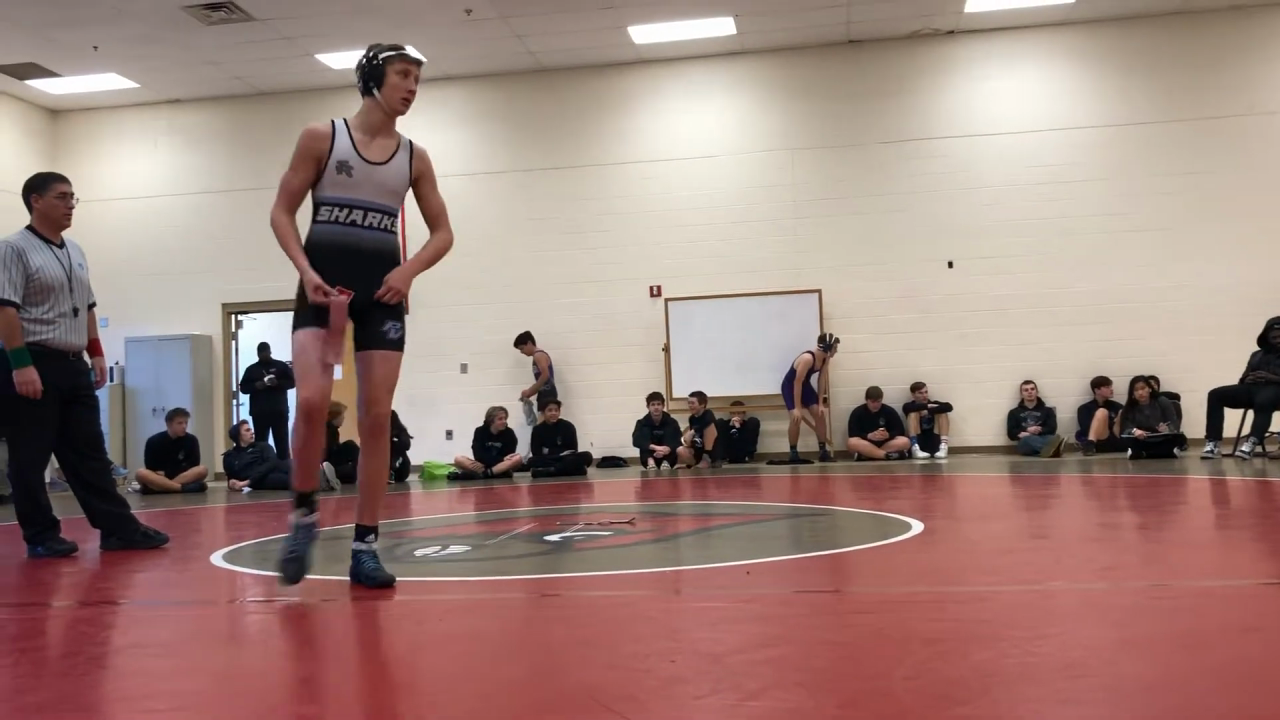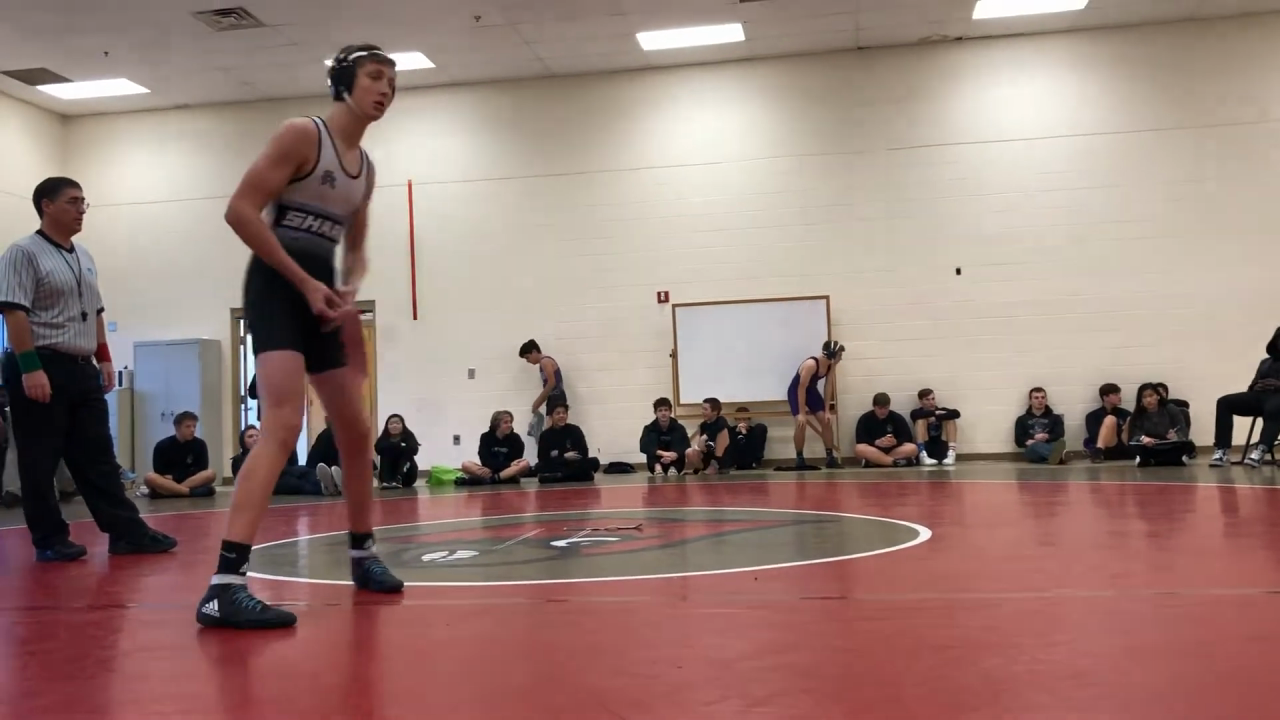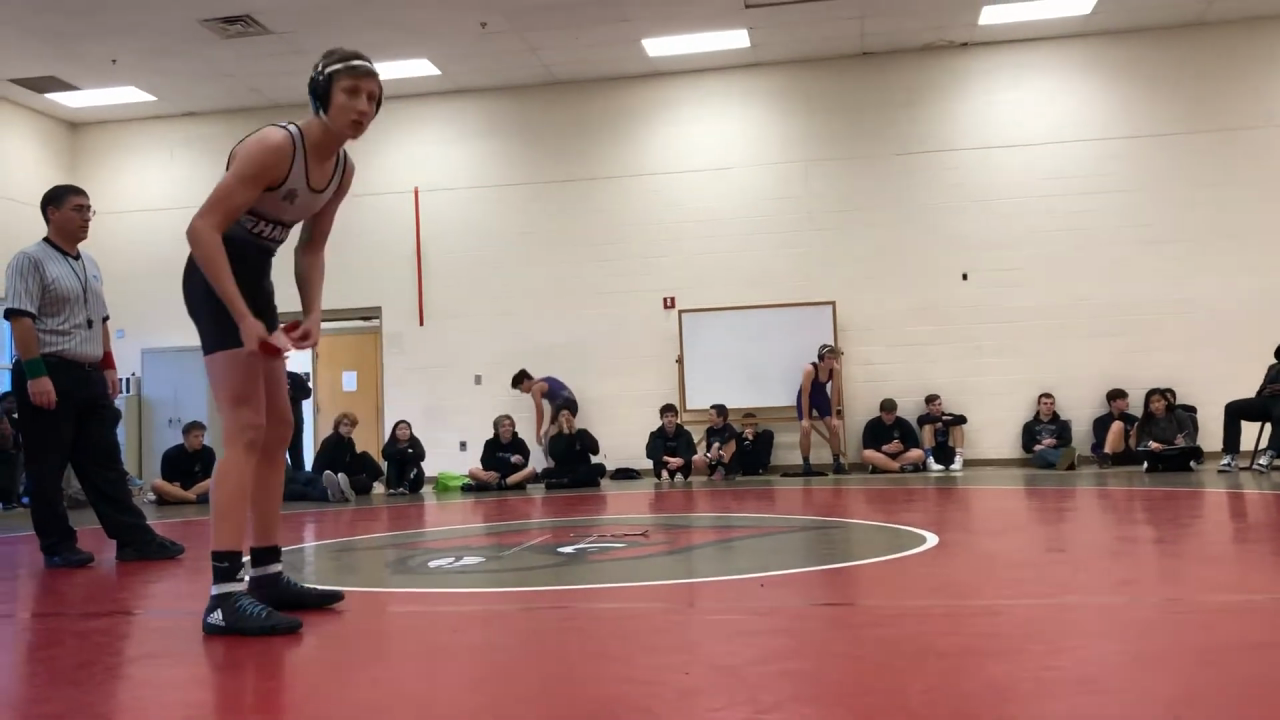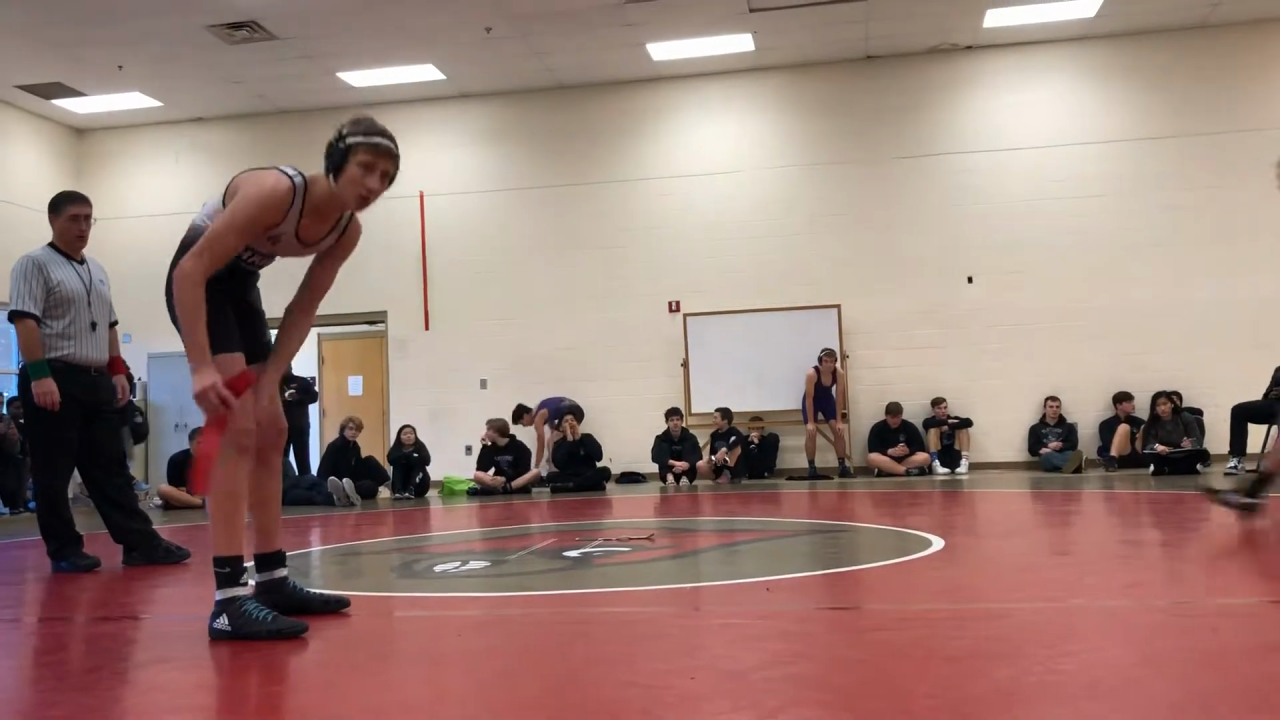
dt=0.4s
person 1, frame 1
left shoulder: (415, 157)
right shoulder: (320, 137)
left elbow: (442, 233)
right elbow: (282, 212)
left wrist: (408, 271)
right wrist: (305, 270)
left hip: (383, 285)
right hip: (325, 277)
left knee: (376, 417)
right knee: (311, 401)
left ankle: (365, 545)
right ankle: (304, 515)
person 1, frame 2
left shoulder: (367, 168)
right shoulder: (301, 134)
right elbow: (241, 210)
left wrist: (349, 291)
right wrist: (304, 281)
left hip: (325, 296)
right hip: (278, 288)
left knee: (356, 431)
right knee: (282, 426)
left ankle: (363, 552)
right ankle: (223, 585)
person 1, frame 3
left shoulder: (343, 171)
right shoulder: (274, 146)
right elbow: (202, 228)
left wrist: (312, 312)
right wrist: (244, 318)
left hip: (257, 280)
right hip: (218, 279)
left knee: (277, 432)
right knee: (247, 429)
left ankle: (265, 575)
right ankle: (224, 594)
person 1, frame 4
left shoulder: (347, 230)
right shoulder: (274, 191)
left elbow: (303, 309)
right elbow: (189, 271)
left wrist: (267, 385)
right wrist: (203, 367)
left hip: (241, 287)
right hip: (199, 286)
left knee: (269, 432)
right knee: (239, 433)
left ankle: (272, 580)
right ankle: (228, 599)
person 2, frame 1
left shoulder: (75, 252)
left wrist: (95, 353)
left hip: (73, 365)
right hip: (33, 364)
left knee: (89, 452)
left ankle: (119, 528)
right ankle: (41, 536)
person 2, frame 2
left shoulder: (84, 257)
left wrist: (104, 358)
left hip: (82, 370)
right hip: (41, 368)
left knee: (98, 457)
right knee: (41, 461)
left ankle: (127, 532)
right ankle: (50, 540)
person 2, frame 3
left shoulder: (90, 265)
left wrist: (108, 366)
right wrist: (36, 375)
left hip: (89, 377)
right hip: (47, 375)
left knee: (105, 463)
right knee: (47, 467)
left ankle: (134, 538)
right ankle: (58, 546)
person 2, frame 4
left shoulder: (97, 270)
right shoulder: (35, 264)
right elbow: (25, 322)
left wrist: (117, 371)
right wrist: (39, 375)
left hip: (97, 382)
right hip: (54, 379)
left knee: (111, 468)
right knee: (54, 472)
left ankle: (140, 543)
right ankle: (64, 551)
